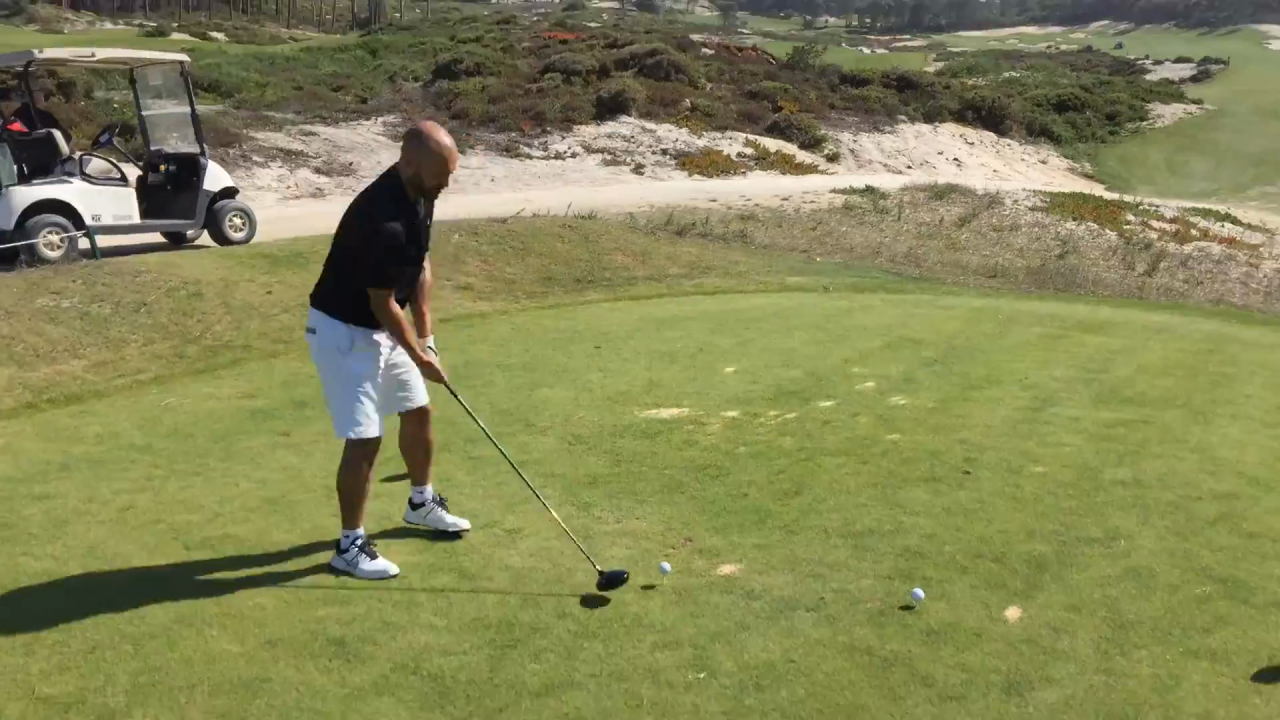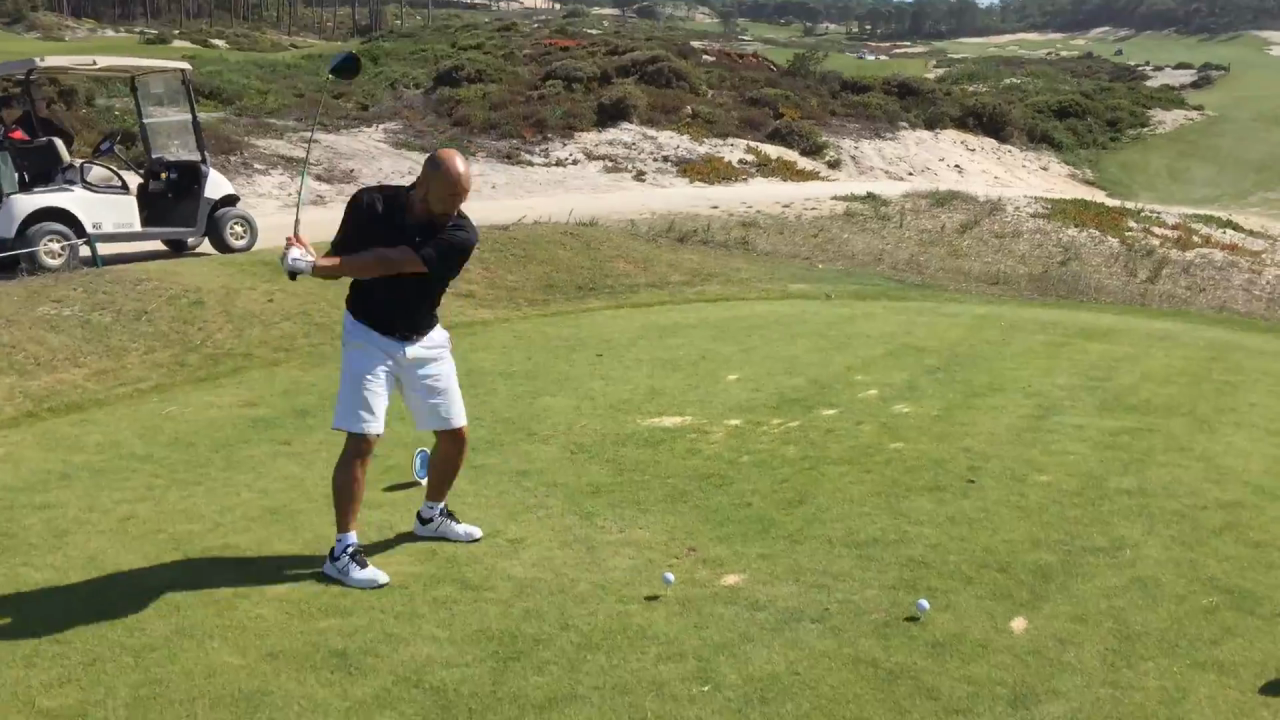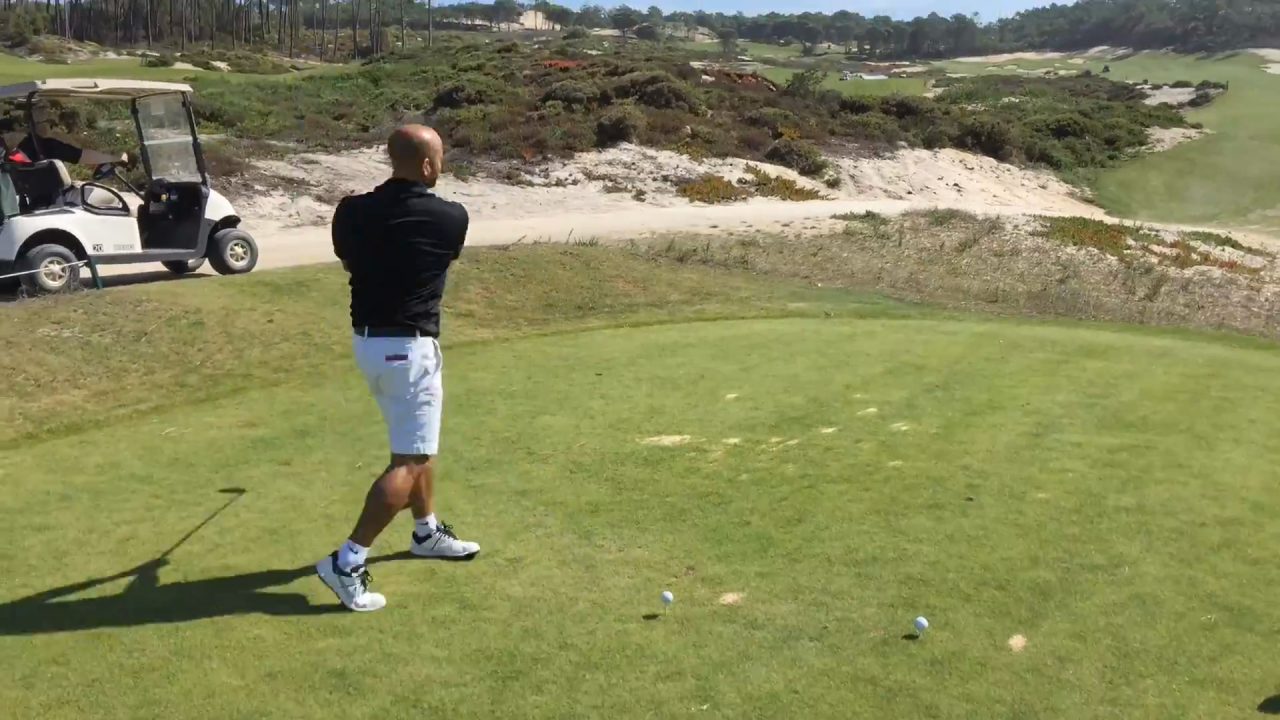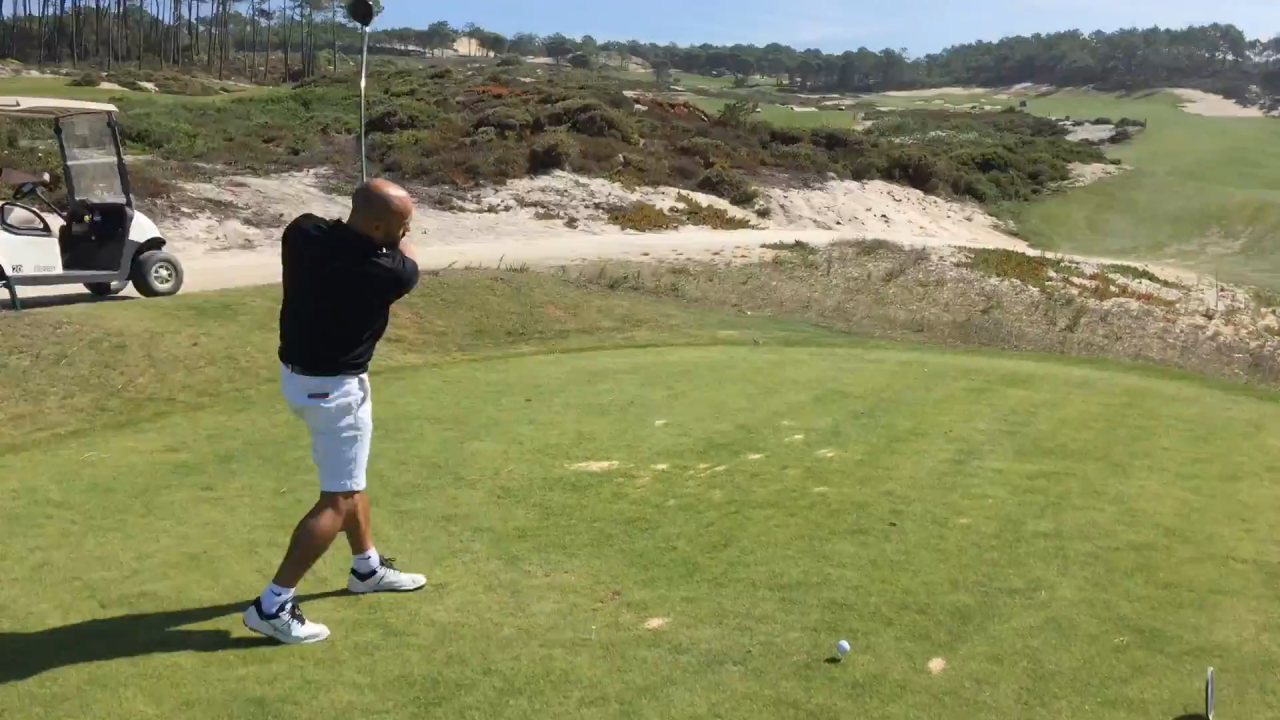
dt=0.3s
person 1, frame 1
left shoulder: (423, 198)
right shoulder: (381, 220)
left elbow: (419, 273)
right elbow: (381, 299)
left wrist: (426, 337)
right wrist: (417, 354)
left hip: (385, 328)
right hip: (343, 331)
left knee: (419, 413)
right knee: (364, 440)
left ankle: (422, 502)
right ankle: (351, 542)
person 1, frame 2
left shoulder: (459, 234)
right shoulder: (369, 204)
left elbow: (386, 263)
right elbow: (342, 262)
left wrist: (317, 264)
left hip: (424, 341)
right hip: (369, 334)
left knee: (455, 434)
right knee: (361, 442)
left ankle: (432, 515)
right ankle: (343, 549)
person 1, frame 3
left shoulder: (351, 210)
right shoulder: (453, 216)
left elbow: (351, 264)
left hip: (384, 342)
right hip: (408, 350)
left knee: (416, 445)
right knee: (413, 460)
left ankle: (426, 531)
right ankle: (347, 560)
person 1, frame 4
left shoulder: (302, 232)
right shoulder: (386, 271)
right elbow: (408, 260)
left hip: (307, 377)
right hip: (336, 389)
left knee: (350, 482)
right knee: (339, 499)
left ankle: (367, 568)
right ankle: (273, 603)
